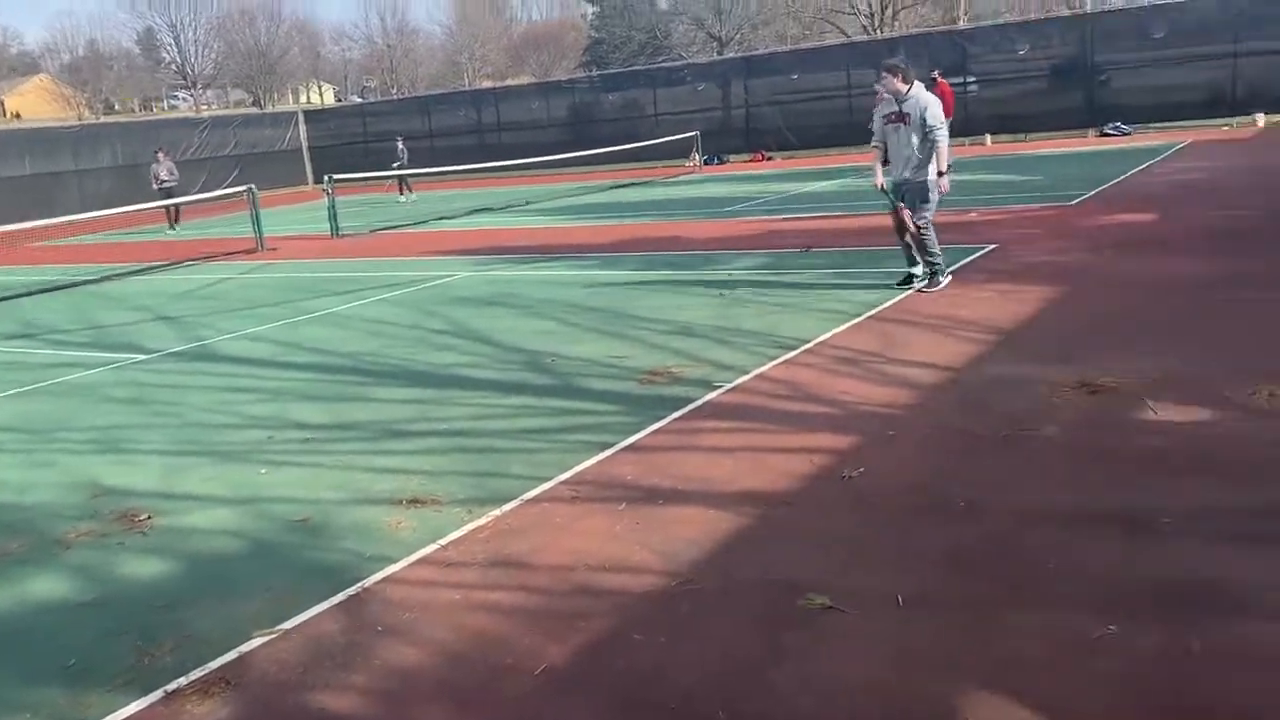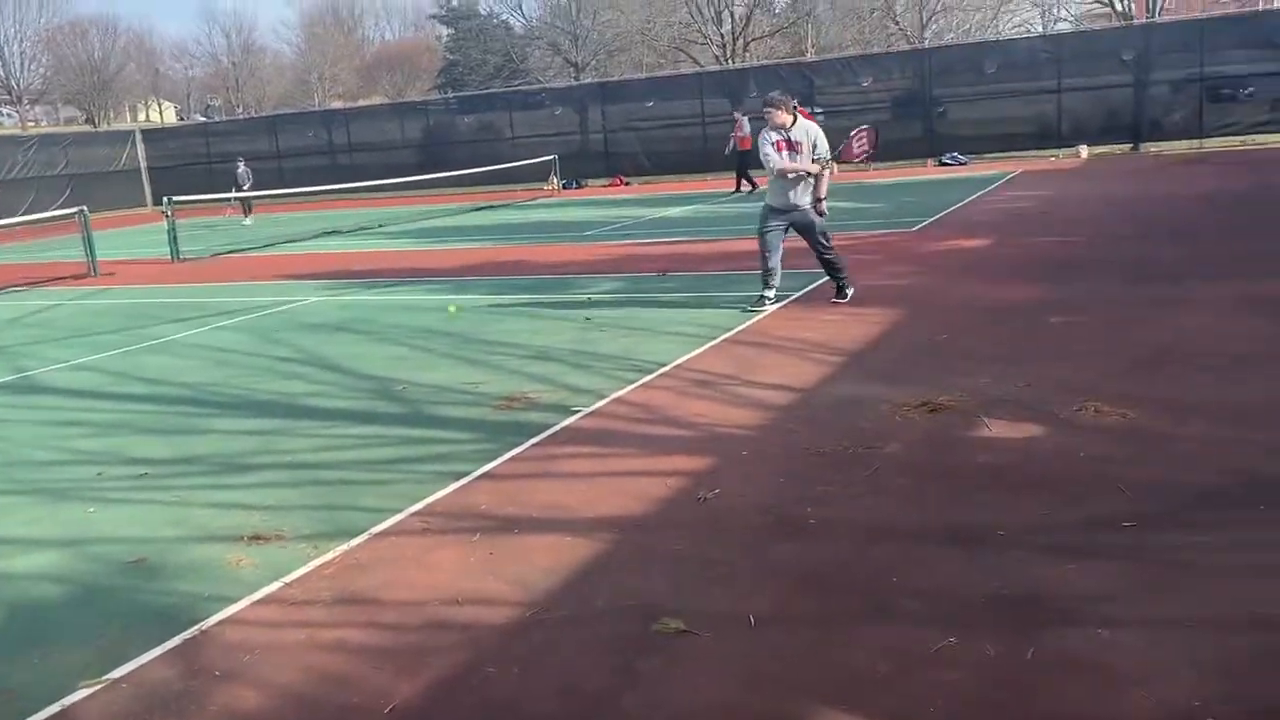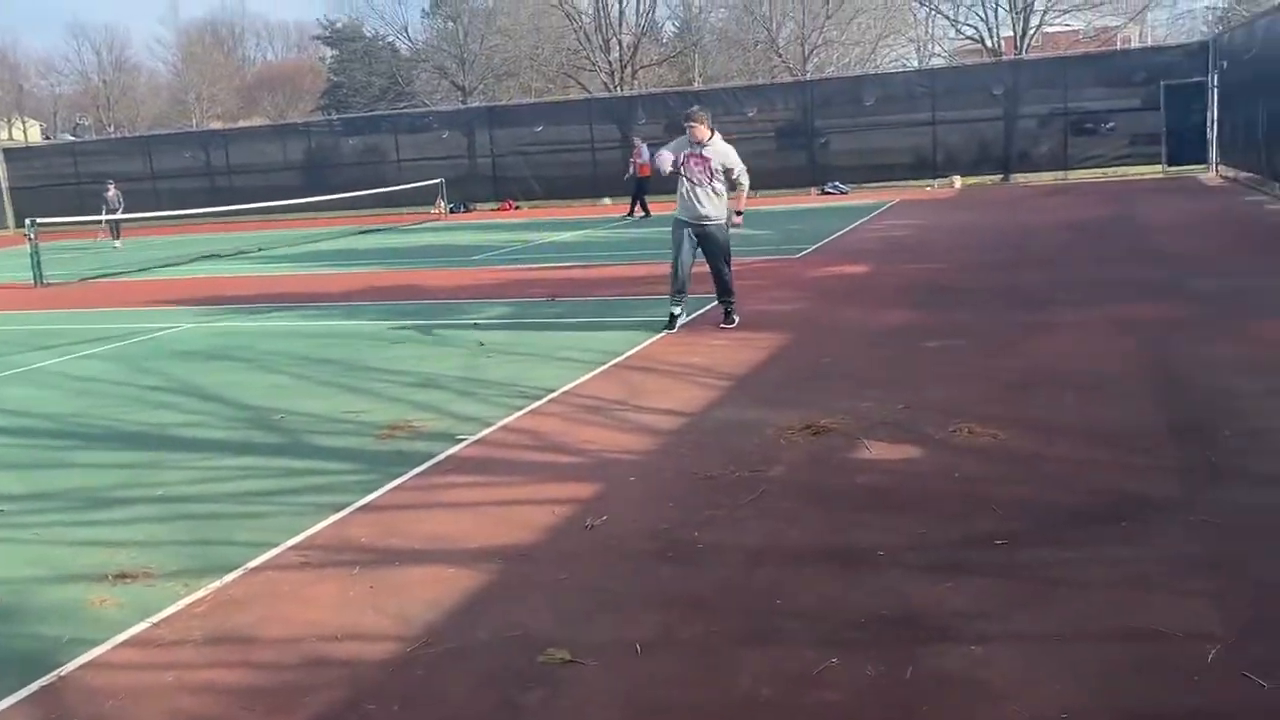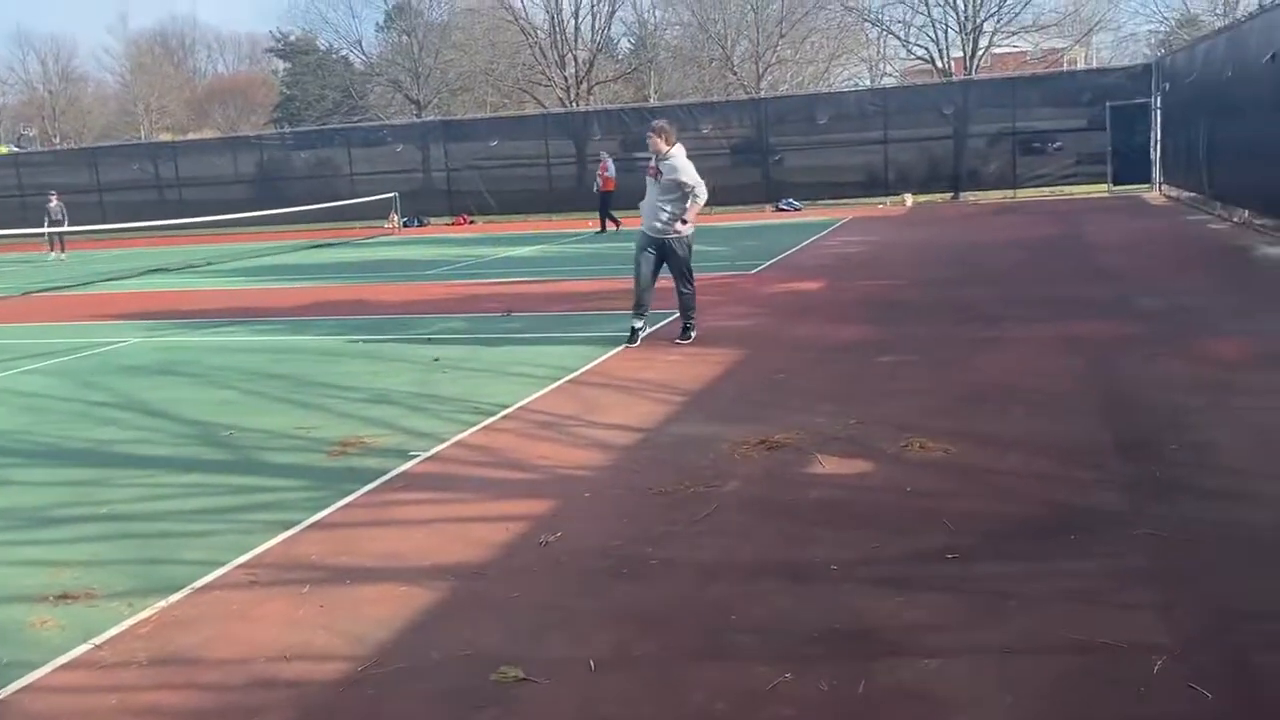
dt=0.3s
person 1, frame 1
left shoulder: (925, 101)
right shoulder: (884, 107)
left elbow: (940, 139)
right elbow: (879, 142)
left wrist: (942, 173)
right wrist: (878, 171)
left hip: (923, 177)
right hip: (899, 178)
left knee: (920, 223)
right knee: (902, 227)
left ankle: (939, 272)
right ankle: (917, 271)
person 1, frame 2
left shoulder: (811, 130)
right shoulder: (766, 135)
left elbow: (824, 166)
right elbow: (773, 165)
left wrist: (820, 199)
right wrist: (806, 166)
left hip: (806, 206)
right hip: (776, 206)
left knee: (824, 248)
right knee: (767, 248)
left ankle: (843, 284)
right ankle: (768, 294)
person 1, frame 3
left shoulder: (724, 150)
right shoulder: (682, 144)
left elbow: (742, 182)
right elbow: (662, 156)
left wrist: (738, 212)
right wrist: (664, 163)
left hip: (715, 222)
right hip: (685, 220)
left knee: (721, 269)
right knee: (680, 266)
left ankle: (729, 310)
right ankle: (676, 311)
person 1, frame 4
left shoulder: (680, 164)
right shoulder: (655, 160)
left elbow: (700, 195)
left wrist: (683, 221)
left hip: (675, 236)
right hip: (649, 233)
left knee: (683, 283)
right knee: (642, 280)
left ankle: (688, 326)
right ankle: (638, 324)
